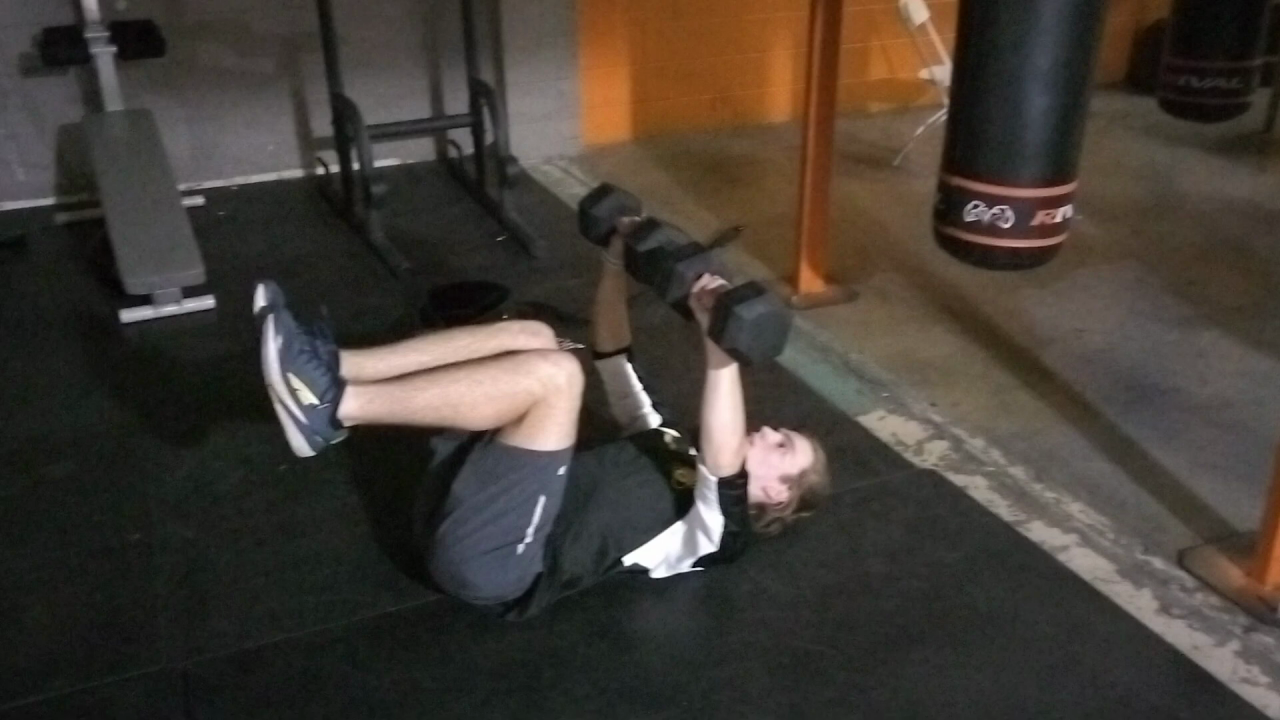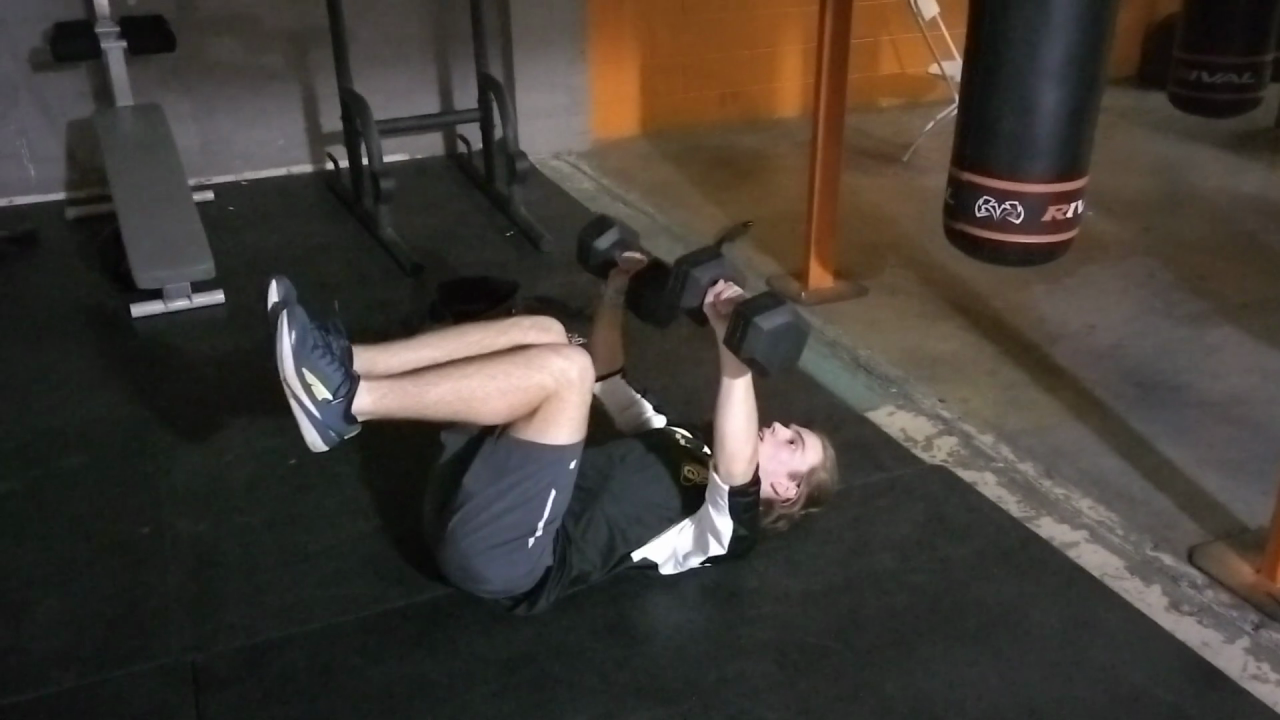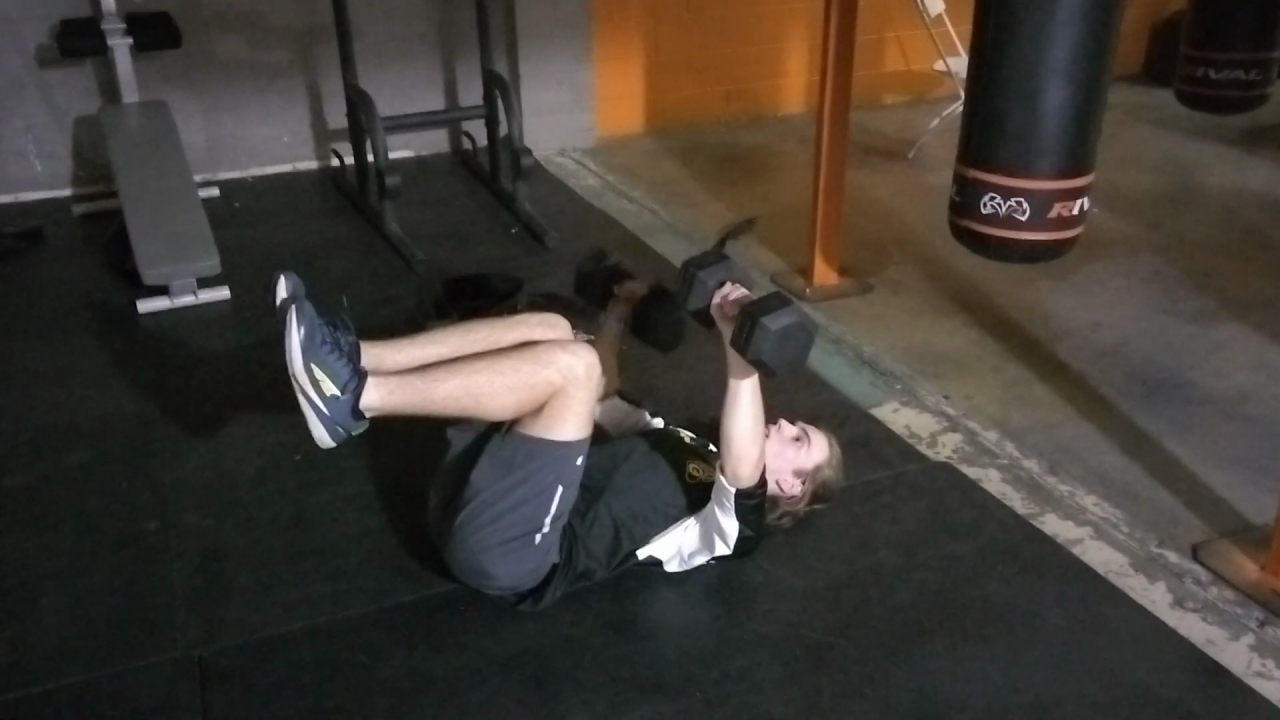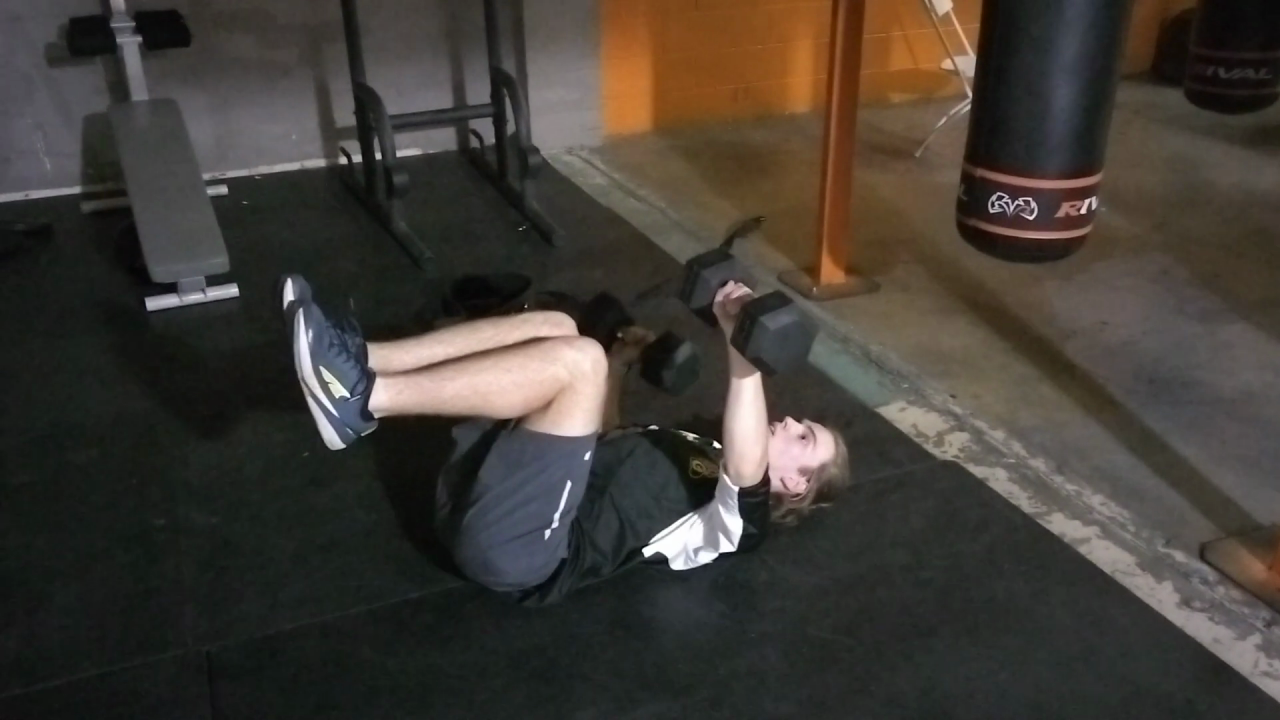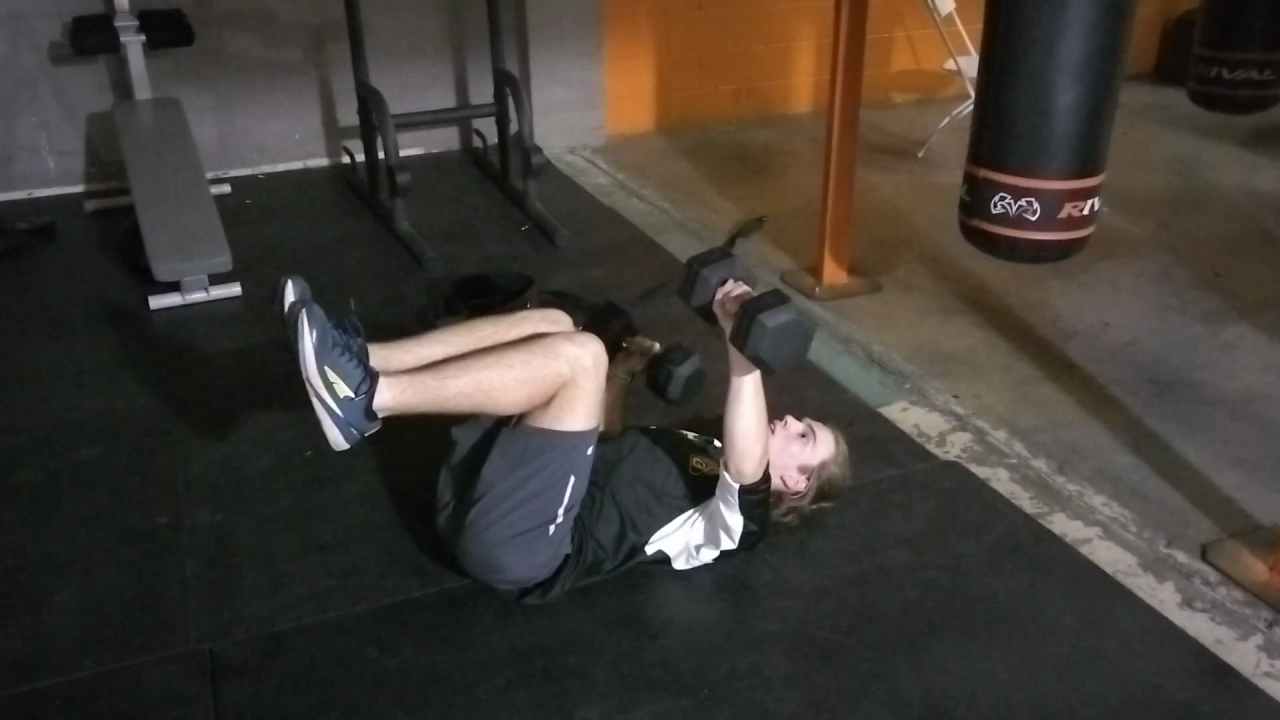
dt=0.2s
person 1, frame 1
left shoulder: (720, 527)
right shoulder: (665, 441)
left elbow: (725, 460)
right elbow: (613, 362)
left wrist: (718, 342)
right wrist: (614, 267)
left hip: (490, 556)
right hip: (463, 502)
left knee: (553, 372)
right knee: (531, 337)
left ankle: (332, 408)
right ankle: (333, 368)
person 1, frame 2
left shoulder: (728, 524)
right shoulder: (676, 442)
left elbow: (737, 468)
right elbow: (606, 381)
left wrist: (733, 350)
right wrist: (615, 293)
left hip: (500, 549)
right hip: (467, 497)
left knee: (562, 367)
right knee: (542, 332)
left ankle: (346, 406)
right ankle: (344, 363)
person 1, frame 3
left shoulder: (733, 522)
right shoulder: (686, 445)
left elbow: (742, 469)
right elbow: (600, 404)
left wrist: (740, 352)
right wrist: (616, 318)
left hip: (506, 545)
right hip: (475, 493)
left knee: (571, 363)
right knee: (549, 328)
left ankle: (352, 400)
right ankle: (351, 359)
person 1, frame 4
left shoulder: (738, 519)
right shoulder: (696, 449)
left elbow: (745, 467)
right elbow: (598, 433)
left wrist: (743, 352)
right wrist: (620, 363)
left hip: (514, 544)
right hip: (478, 494)
left knee: (577, 359)
right knee: (553, 326)
left ankle: (362, 402)
right ankle: (358, 360)
person 1, frame 5
left shoulder: (738, 517)
right shoulder: (697, 451)
left elbow: (745, 464)
right elbow: (602, 444)
left wrist: (742, 349)
right wrist: (622, 372)
left hip: (516, 540)
right hip: (480, 492)
left knee: (578, 353)
right knee: (549, 324)
left ankle: (365, 400)
right ankle: (362, 362)
